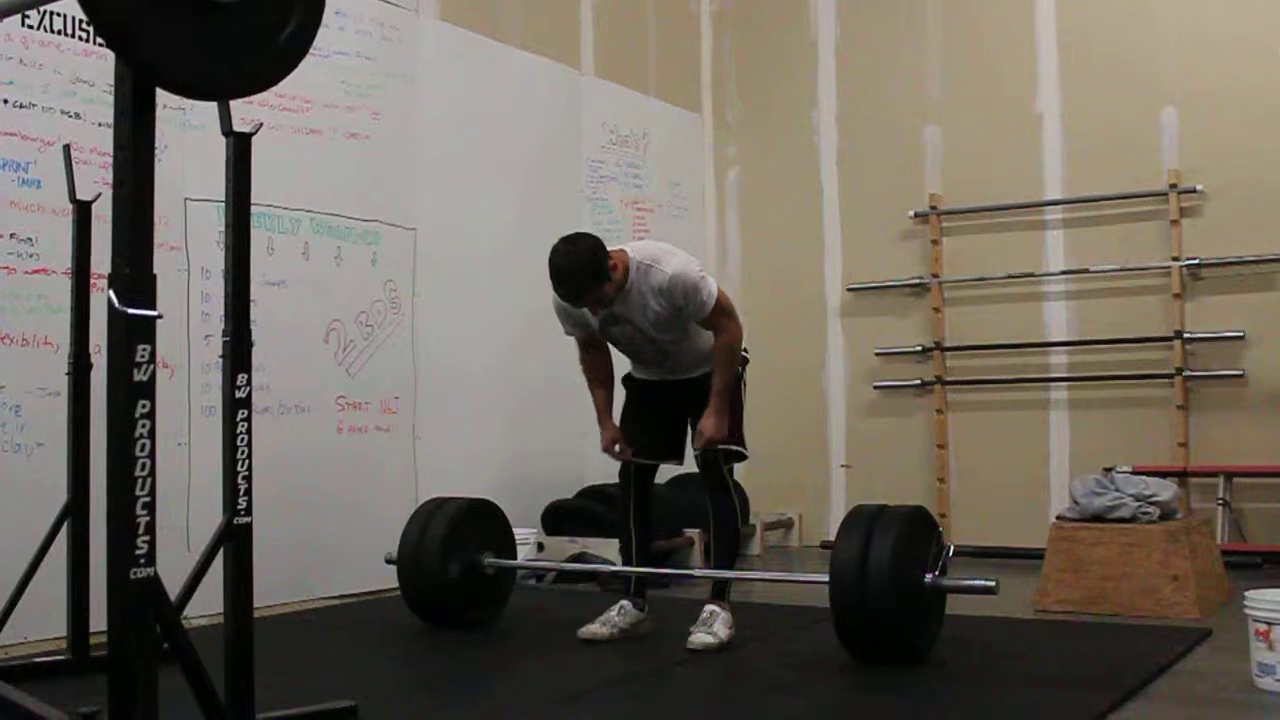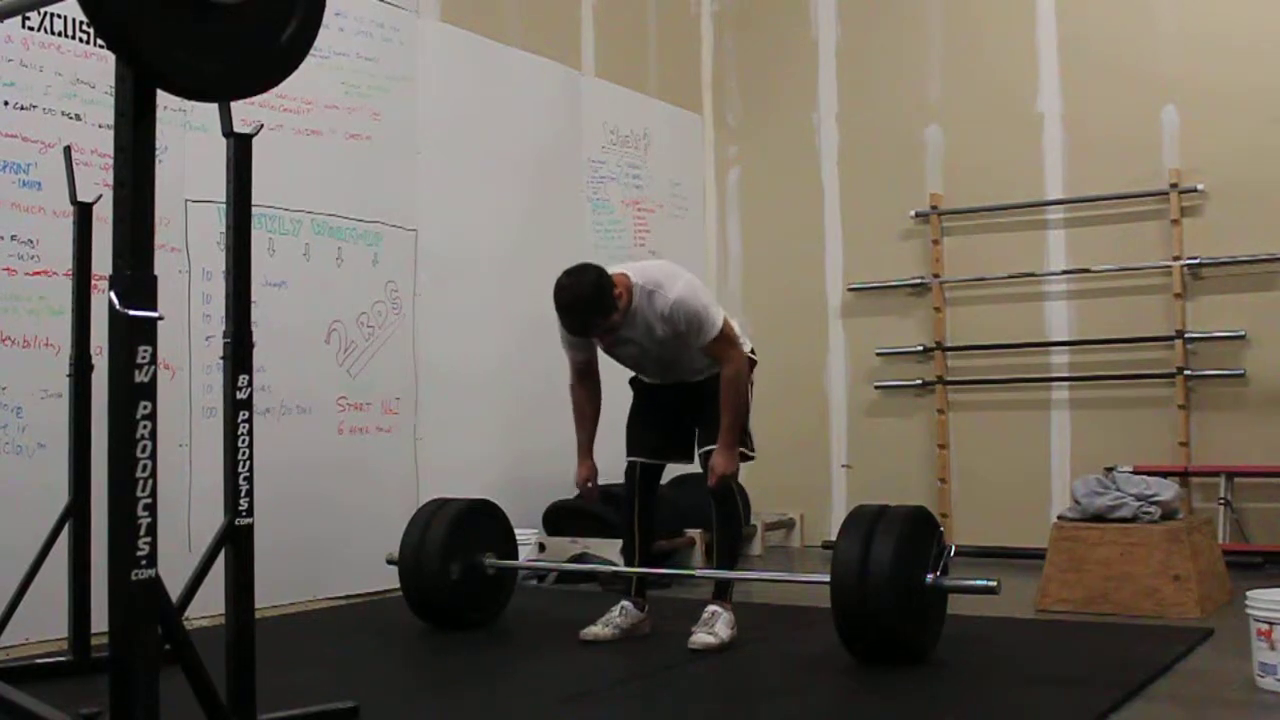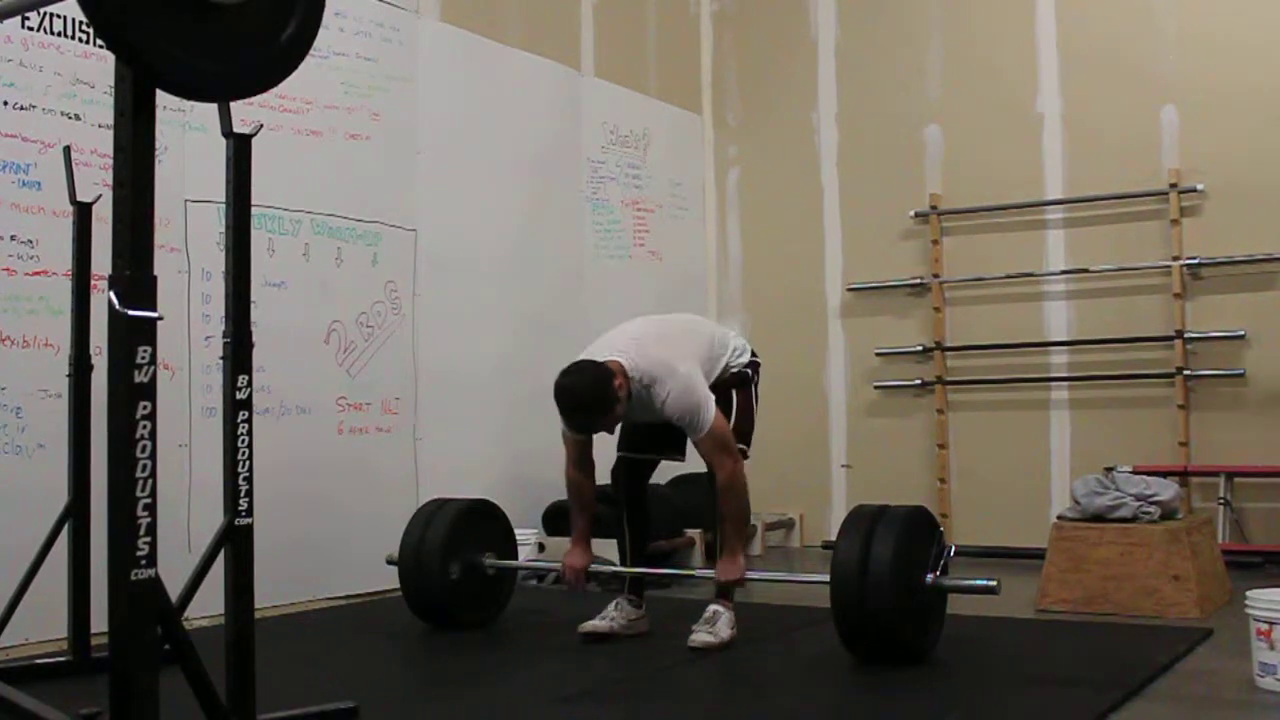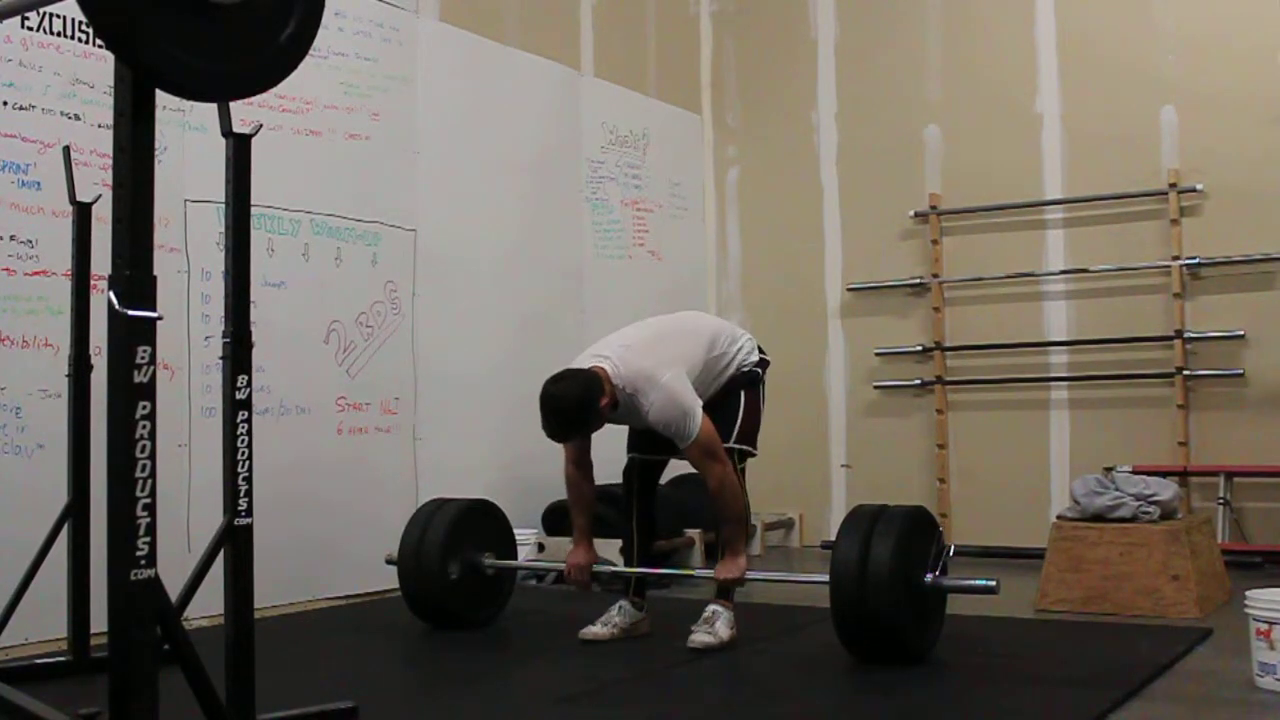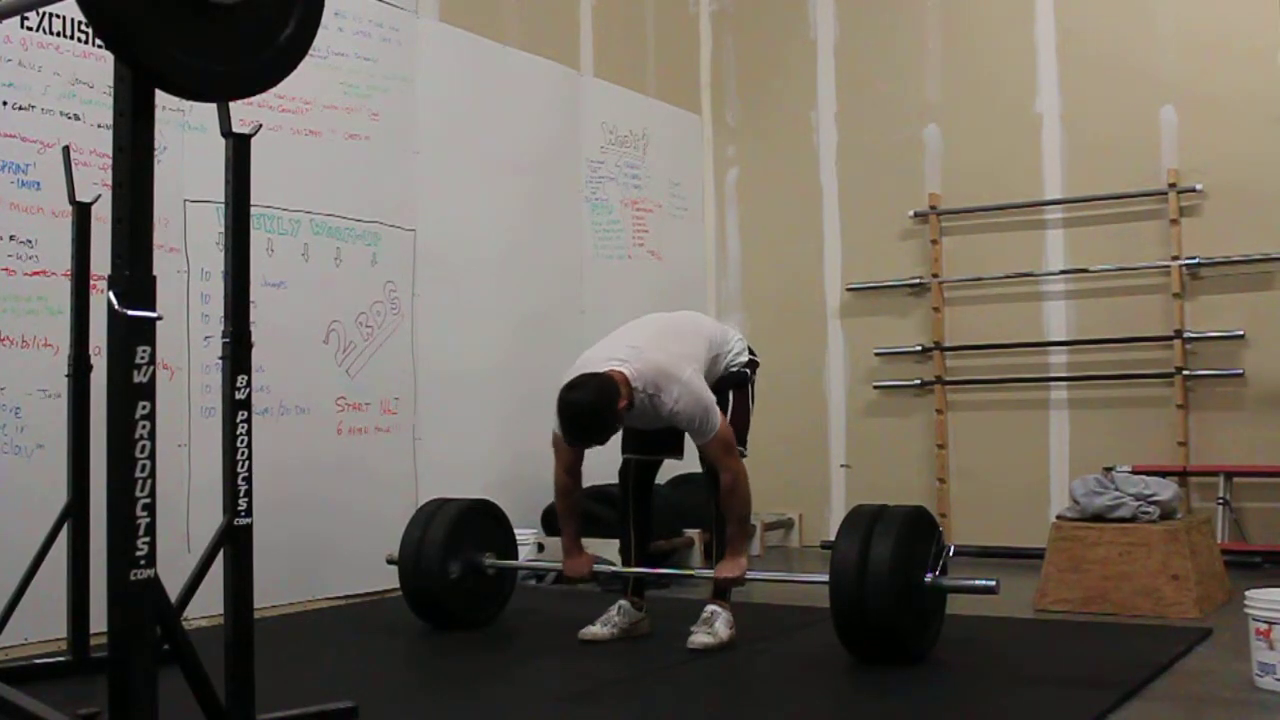
dt=0.7s
person 1, frame 1
left shoulder: (671, 273)
right shoulder: (568, 300)
left elbow: (729, 326)
right elbow: (593, 352)
left wrist: (715, 410)
right wrist: (605, 420)
left hip: (709, 371)
right hip: (649, 379)
left knee: (714, 475)
right knee: (632, 480)
left ankle: (719, 605)
right ankle: (633, 604)
person 1, frame 2
left shoulder: (674, 296)
right shoulder: (577, 317)
left elbow: (734, 360)
right elbow: (584, 380)
left wrist: (728, 448)
right wrist: (584, 455)
left hip: (716, 374)
right hip: (656, 382)
left knee: (718, 480)
right knee: (637, 481)
left ankle: (721, 606)
right ankle: (634, 604)
person 1, frame 3
left shoulder: (674, 385)
right shoulder: (581, 389)
left elbow: (728, 465)
right elbow: (578, 466)
left wrist: (733, 554)
right wrist: (579, 543)
left hip: (727, 368)
right hip: (655, 378)
left knee: (722, 472)
right knee: (626, 476)
left ankle: (722, 607)
right ankle: (632, 604)
person 1, frame 4
left shoulder: (659, 395)
right shoulder: (574, 390)
left elbow: (718, 471)
right elbow: (577, 467)
left wrist: (734, 554)
right wrist: (582, 543)
left hip: (735, 366)
right hip: (684, 357)
left knee: (728, 467)
right knee: (637, 478)
left ankle: (721, 607)
right ankle: (633, 605)
person 1, frame 5
left shoulder: (677, 390)
right shoulder: (578, 394)
left elbow: (731, 468)
right elbow: (566, 473)
left wrist: (736, 554)
right wrist: (572, 551)
left hip: (725, 365)
right hip: (660, 357)
left knee: (716, 476)
right knee: (633, 479)
left ankle: (719, 607)
right ankle: (632, 605)
